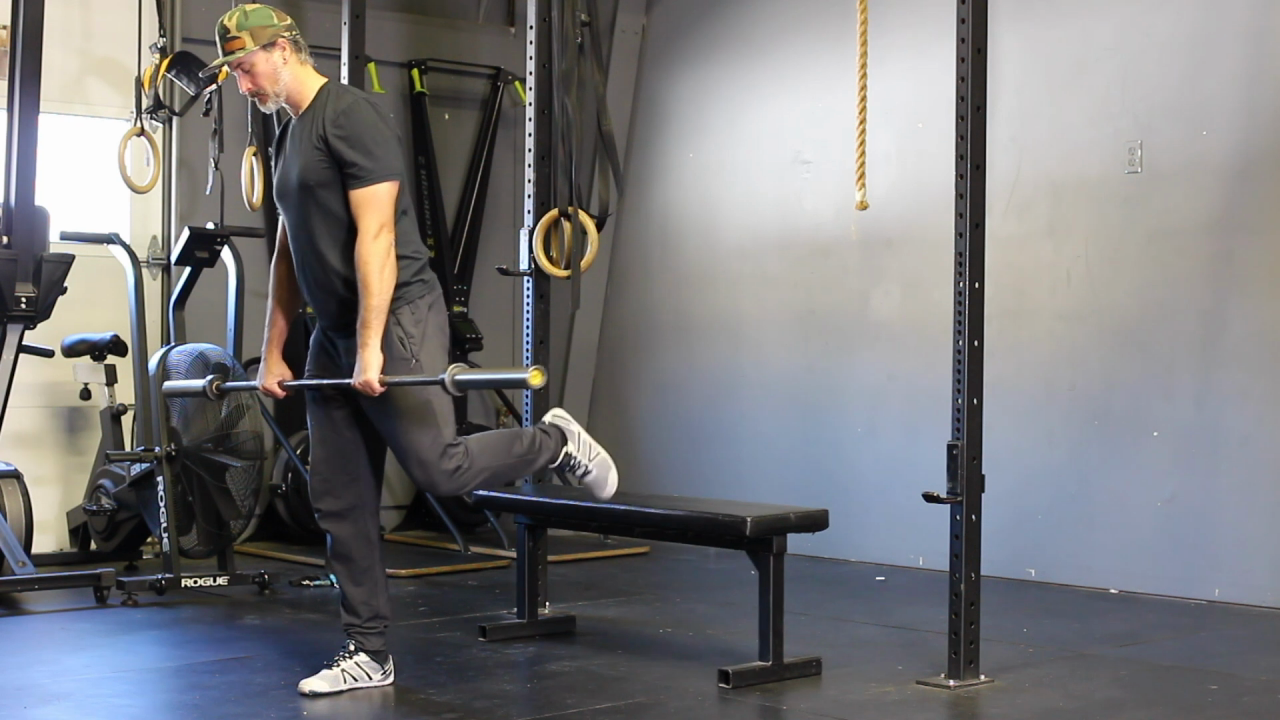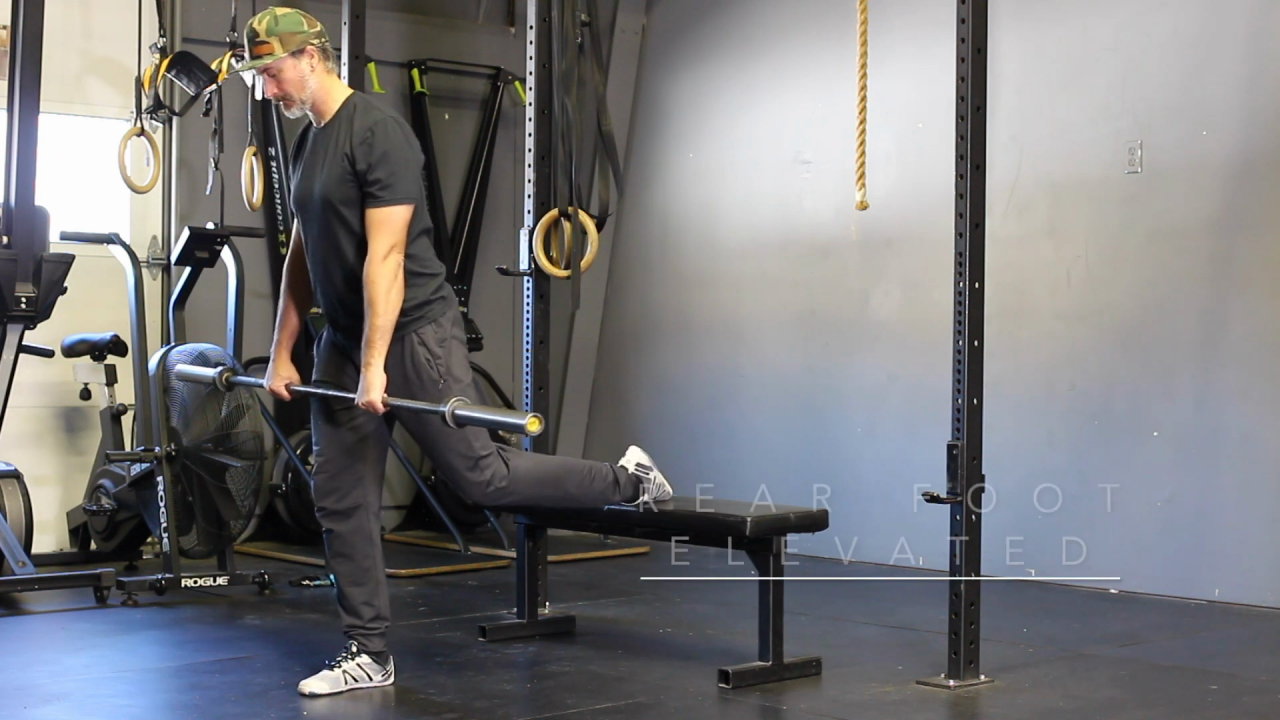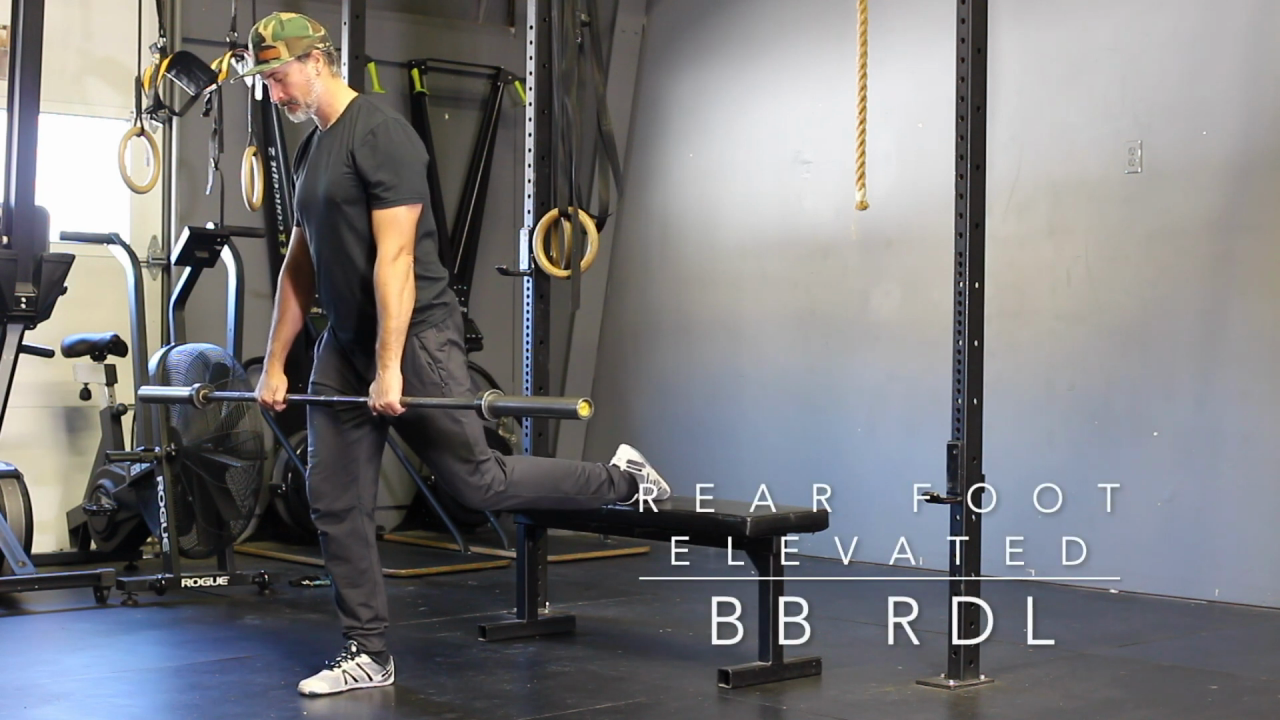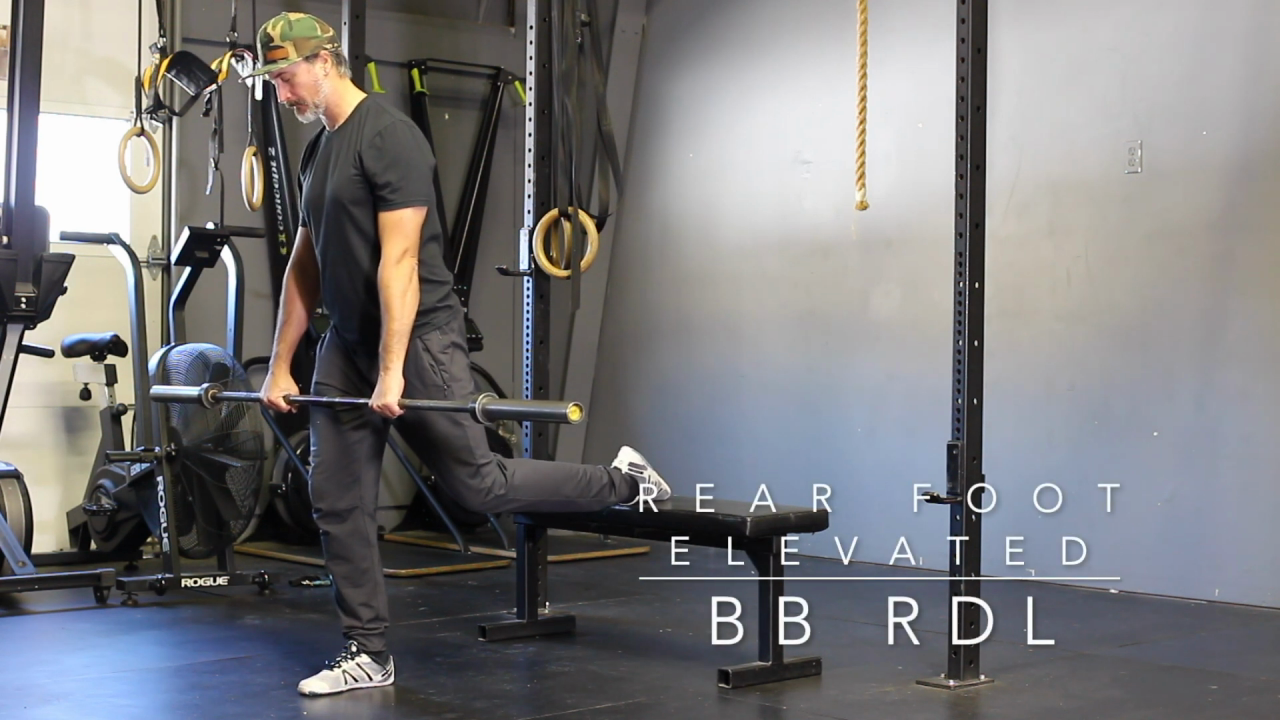
dt=1s
person 1, frame 1
left shoulder: (350, 115)
right shoulder: (288, 137)
left elbow: (376, 236)
right elbow: (289, 254)
left wrist: (372, 348)
right wrist: (272, 352)
left hip: (396, 318)
right hip: (334, 333)
left knee: (439, 467)
right knee: (339, 501)
left ankle: (557, 443)
right ankle: (368, 653)
person 1, frame 2
left shoulder: (377, 133)
right shoulder: (306, 145)
left elbow: (385, 256)
right elbow: (302, 259)
left wrist: (373, 369)
right wrist: (281, 355)
left hip: (413, 333)
right hip: (342, 339)
left knee: (481, 475)
right knee: (341, 500)
left ankle: (627, 480)
right ankle: (368, 653)
person 1, frame 3
left shoulder: (381, 134)
right shoulder: (312, 150)
left elbow: (395, 259)
right elbow: (300, 266)
left wrist: (391, 369)
right wrist: (273, 365)
left hip: (414, 337)
right hip: (343, 344)
left knee: (478, 481)
right knee: (335, 503)
left ankle: (621, 479)
right ankle: (367, 654)
person 1, frame 4
left shoulder: (389, 137)
right shoulder: (318, 151)
left elbow: (399, 261)
right elbow: (305, 266)
left wrist: (392, 371)
right wrist: (279, 365)
left hip: (415, 341)
right hip: (345, 344)
left knee: (479, 483)
right knee: (337, 503)
left ankle: (623, 481)
right ankle: (367, 654)
